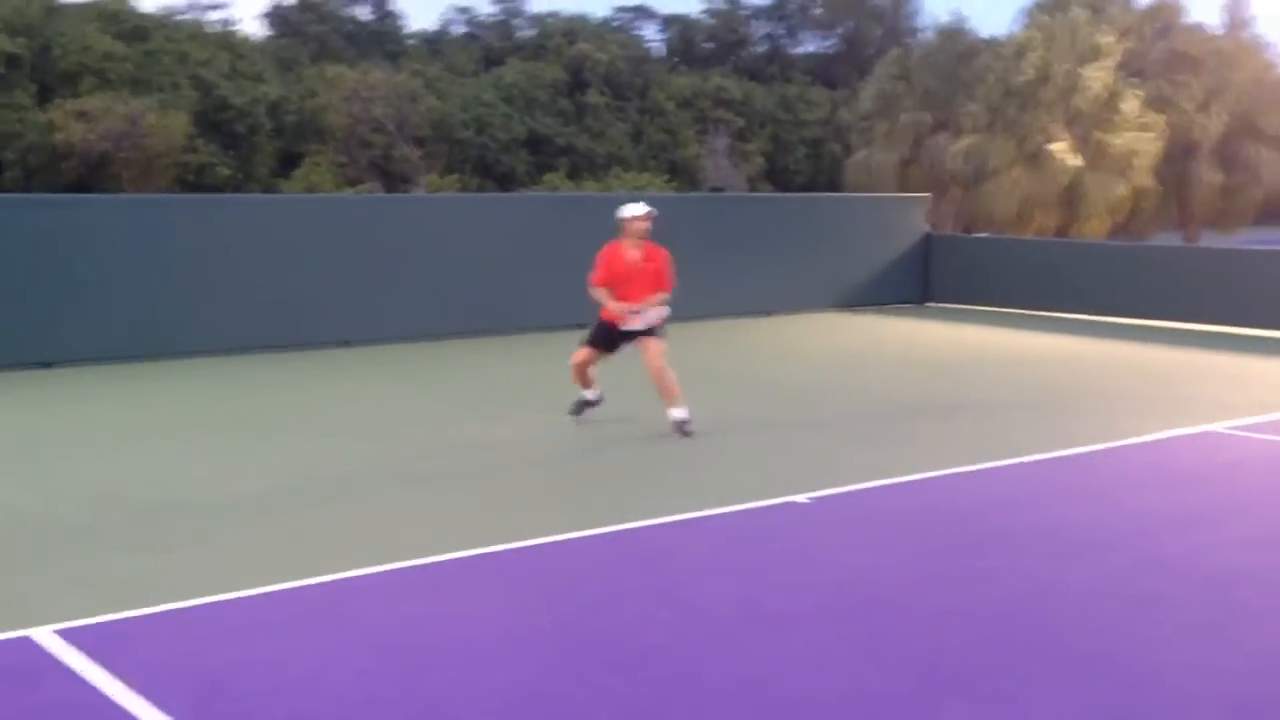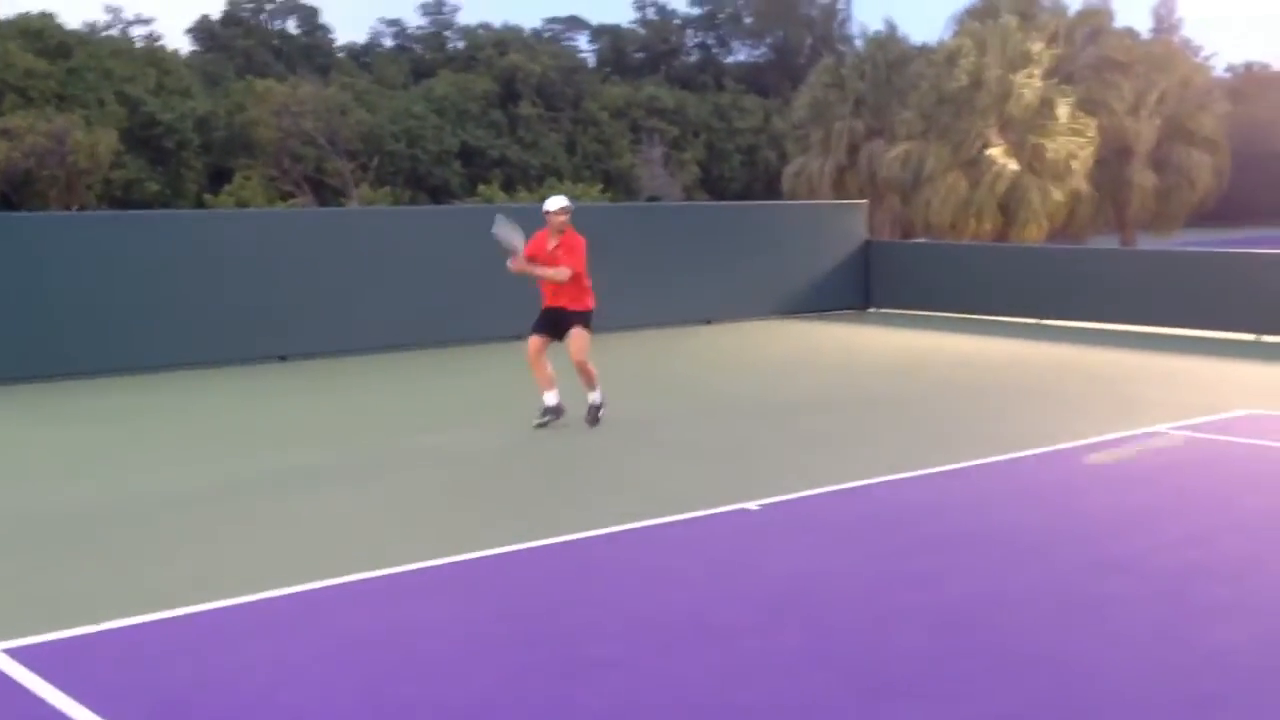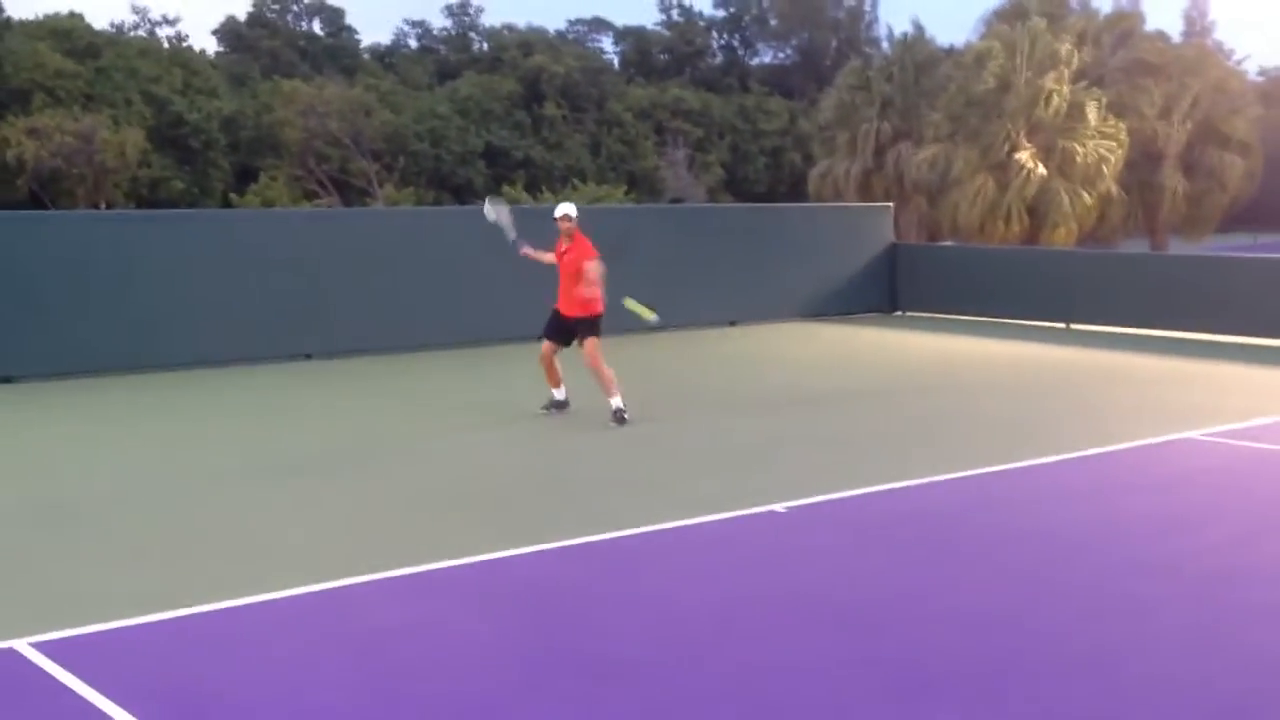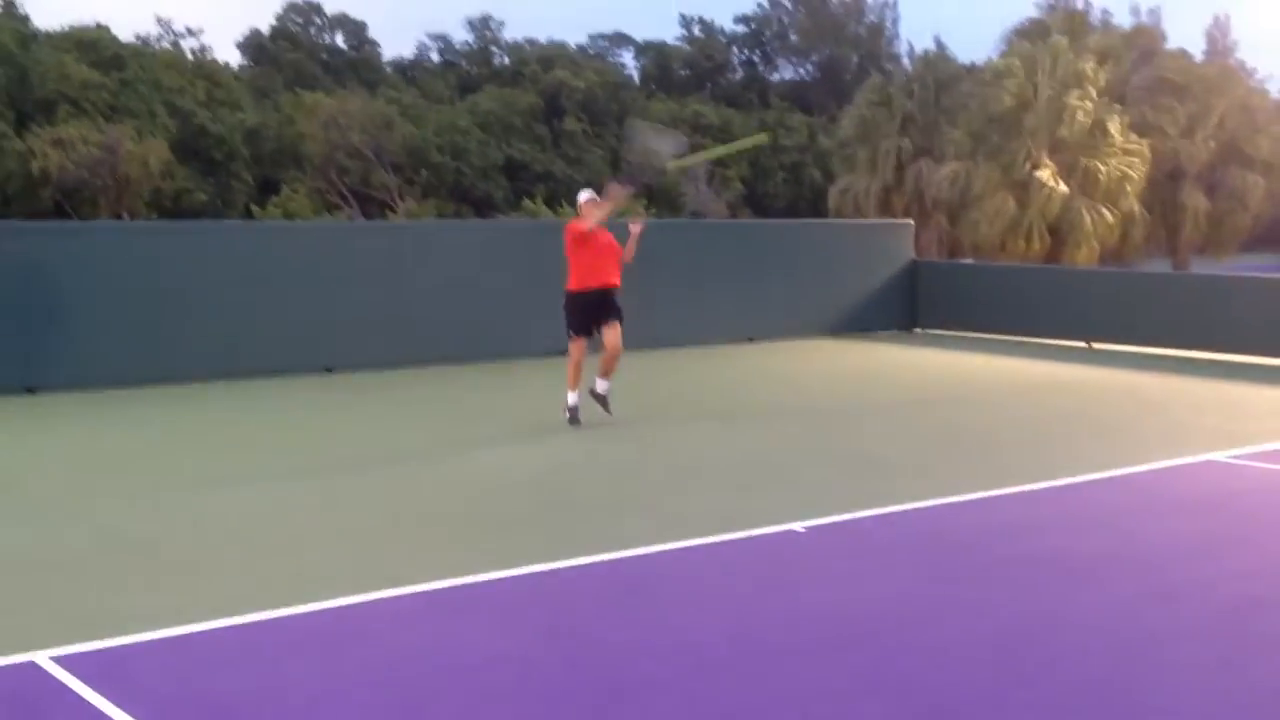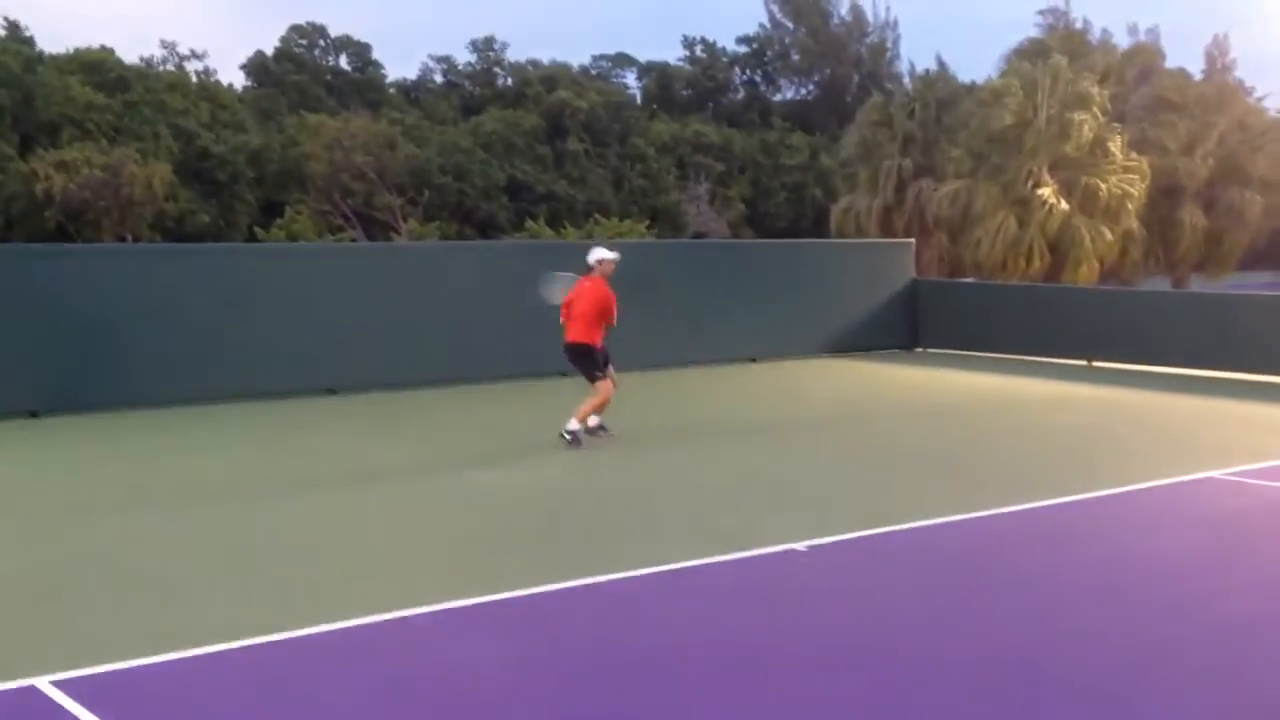
dt=0.3s
person 1, frame 1
left shoulder: (659, 256)
right shoulder: (608, 253)
left elbow: (664, 293)
right elbow: (596, 288)
left wrist: (640, 307)
right wrist: (614, 306)
left hip: (644, 318)
right hip: (612, 318)
left knee: (657, 365)
right knee: (578, 362)
left ankle: (679, 416)
right ankle: (591, 395)
person 1, frame 2
left shoulder: (576, 243)
right shoulder: (538, 238)
left elbow: (564, 275)
right elbow: (526, 260)
left wrist: (529, 269)
right wrist: (520, 262)
left hip: (579, 306)
right hip: (553, 306)
left knee: (579, 358)
right knee: (534, 349)
left ankle: (595, 400)
right ankle: (552, 405)
person 1, frame 3
left shoulder: (584, 246)
right shoulder: (561, 243)
left elbow: (595, 268)
left wrist: (592, 286)
right wrist: (533, 254)
left hip: (587, 312)
right hip: (563, 310)
left knee: (594, 360)
right knee: (546, 354)
left ankle: (618, 406)
right ankle: (559, 397)
person 1, frame 4
left shoulder: (606, 235)
right shoulder: (574, 228)
left elbow: (624, 259)
right elbow: (588, 224)
left wrist: (634, 235)
right wrist: (612, 202)
left hip: (604, 294)
right hip: (579, 295)
left knee: (614, 347)
right knee: (578, 354)
left ankle: (600, 388)
right ankle: (571, 402)
person 1, frame 5
left shoulder: (581, 287)
right shoulder: (604, 291)
left elbow: (563, 317)
right elbow: (611, 323)
left hip: (590, 344)
right hip: (581, 346)
left knee: (611, 382)
right knee: (605, 393)
left ankle: (593, 423)
right ankle: (571, 428)
